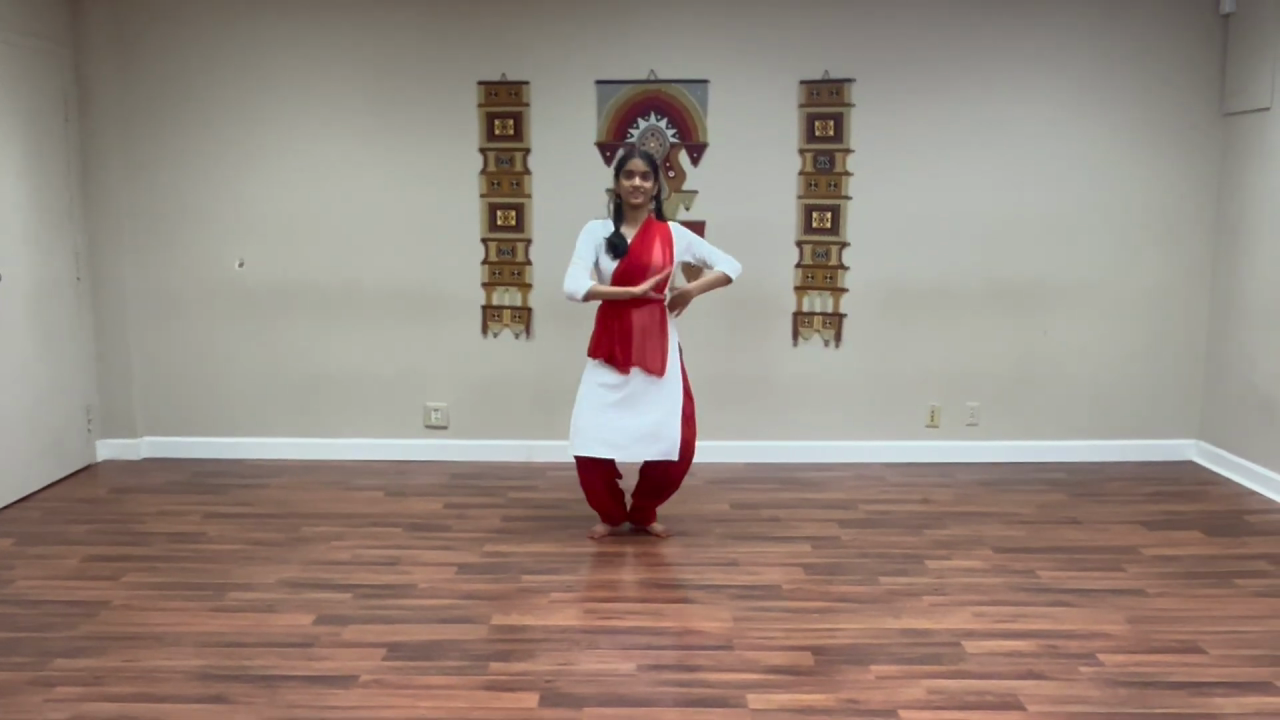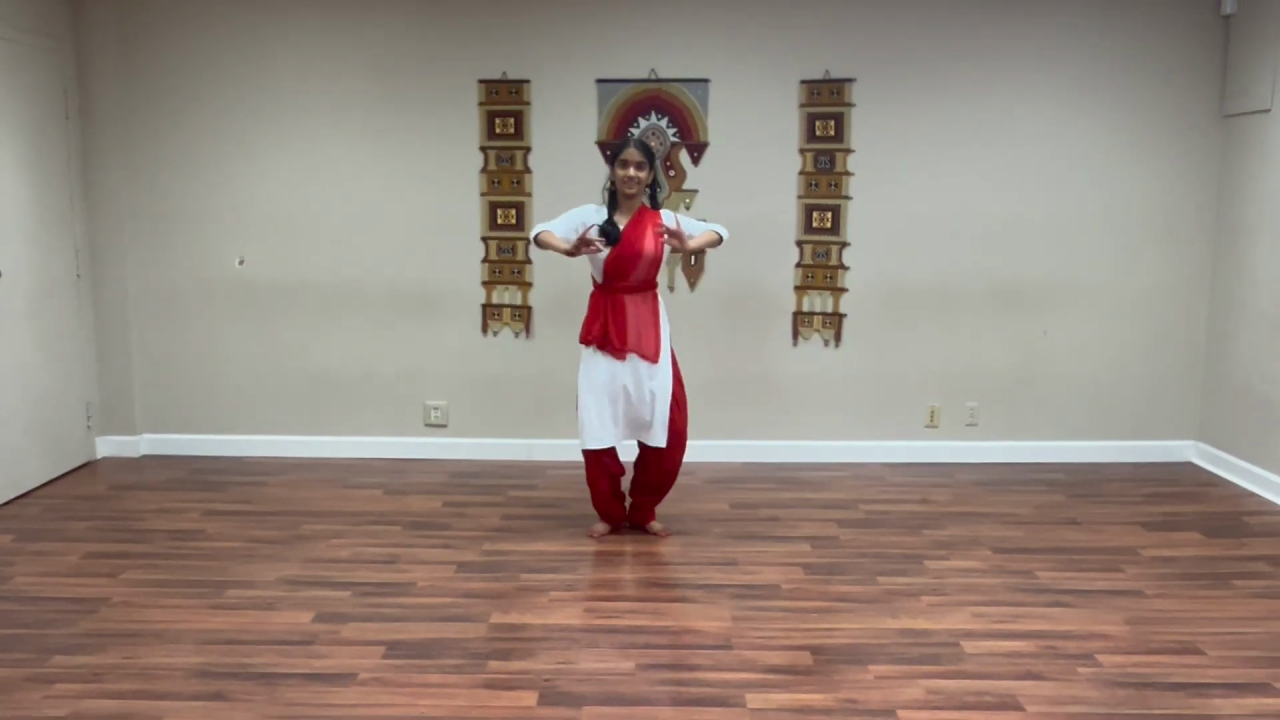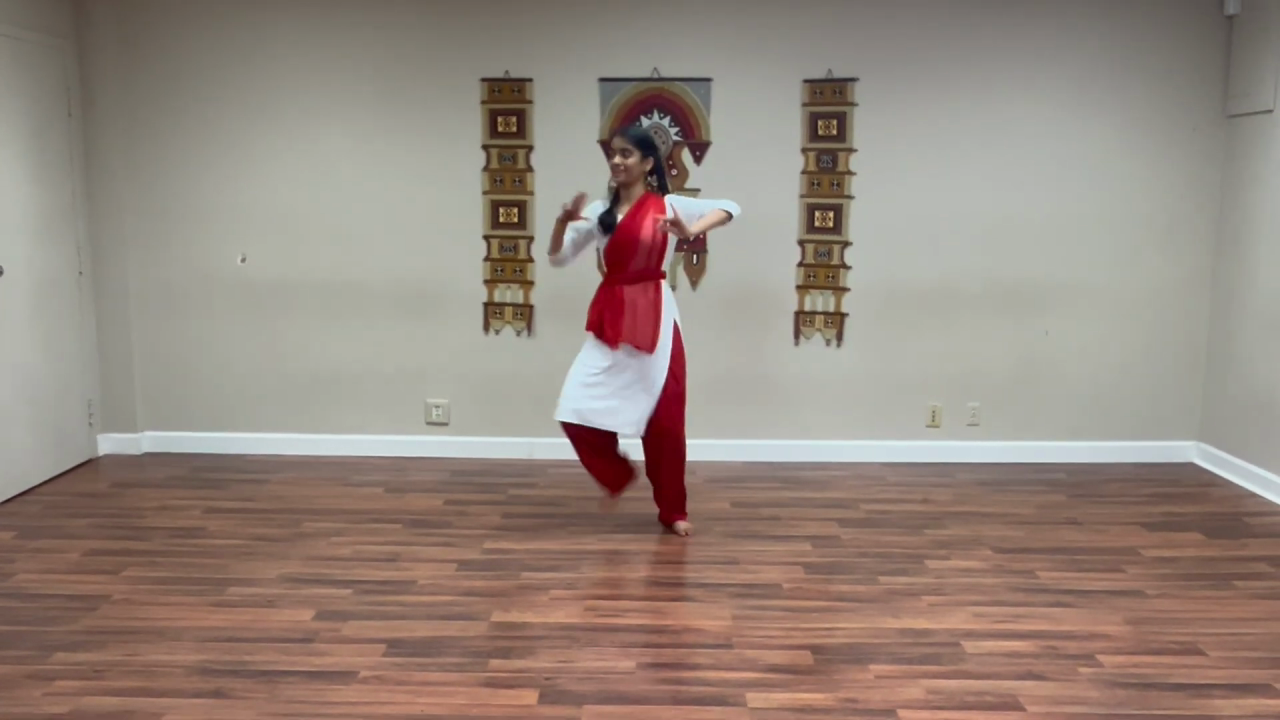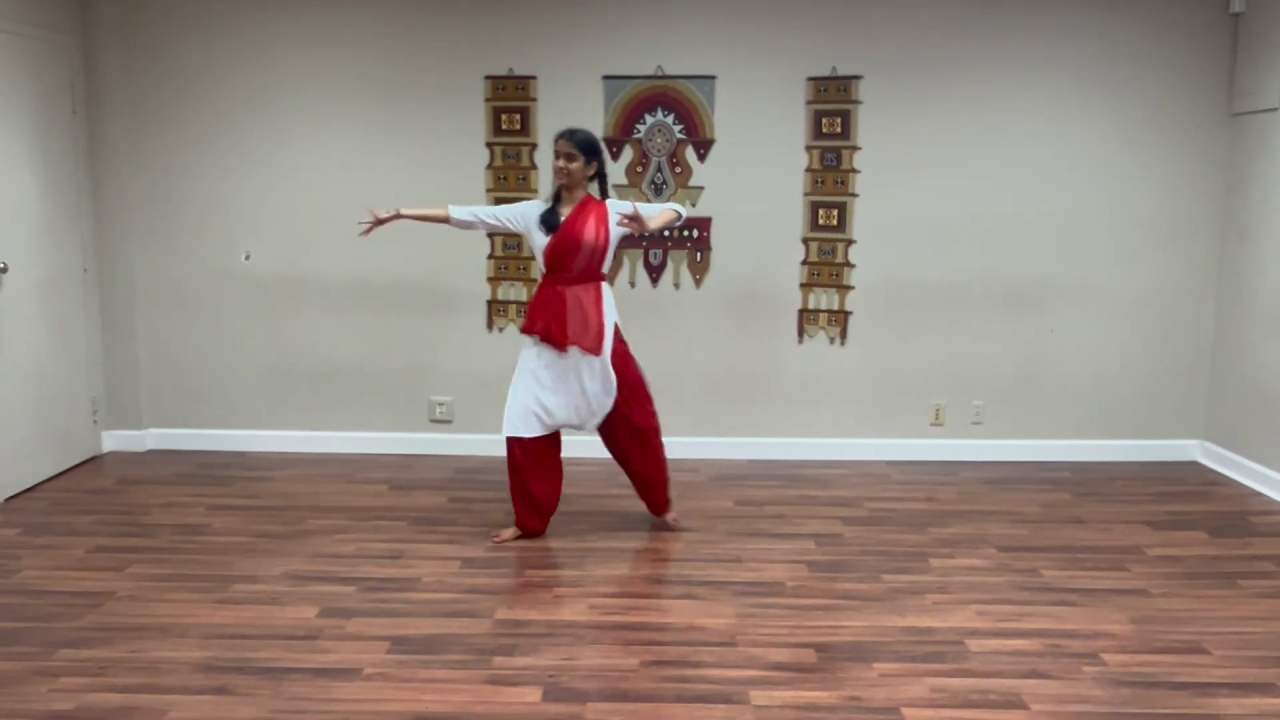
dt=0.5s
person 1, frame 1
left shoulder: (673, 233)
right shoulder: (596, 231)
left elbow: (731, 267)
right elbow: (573, 286)
left wrist: (690, 291)
right wrist: (633, 292)
left hip: (658, 347)
right hip: (610, 348)
left knee: (677, 446)
right knee: (589, 443)
left ankle: (644, 512)
right ankle: (611, 513)
person 1, frame 2
left shoulder: (664, 220)
right shoulder: (590, 216)
left elbow: (718, 232)
right elbow: (541, 233)
left wrist: (688, 246)
right wrist: (568, 249)
left hip: (649, 328)
right hip: (603, 330)
left knee: (667, 429)
right knee: (598, 429)
left ankle: (643, 511)
right ankle: (610, 513)
person 1, frame 3
left shoulder: (669, 207)
right shoulder: (598, 211)
left elbow: (727, 208)
right elbow: (557, 258)
left wrist: (691, 231)
right wrist: (565, 222)
left hip: (655, 318)
right hip: (609, 319)
left knee: (664, 422)
right knee: (578, 411)
left ankle: (673, 511)
right ankle: (616, 475)
person 1, frame 4
left shoulder: (613, 211)
right shoulder: (534, 212)
left elbow: (675, 211)
right elbow: (468, 215)
left wrist: (650, 227)
right wrist: (405, 214)
left hip: (595, 320)
right hip: (548, 324)
left knee: (631, 417)
right knee: (526, 420)
left ankle: (659, 503)
right ankle: (531, 519)
